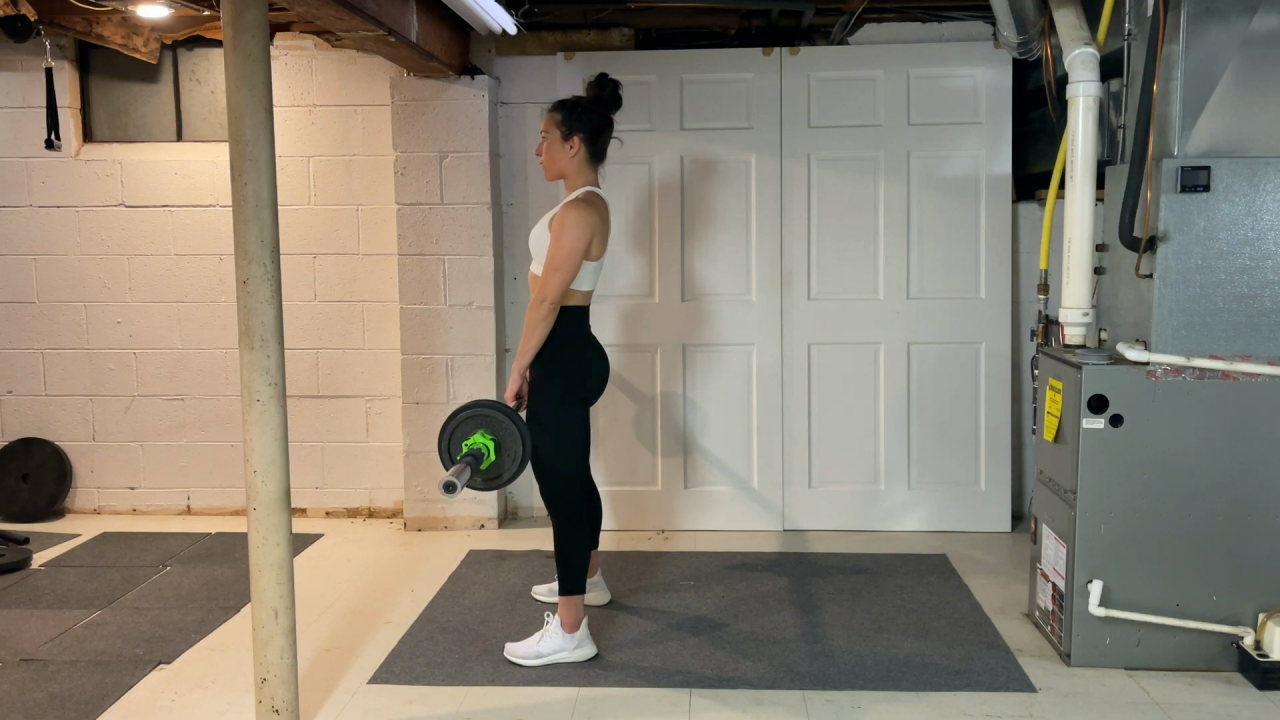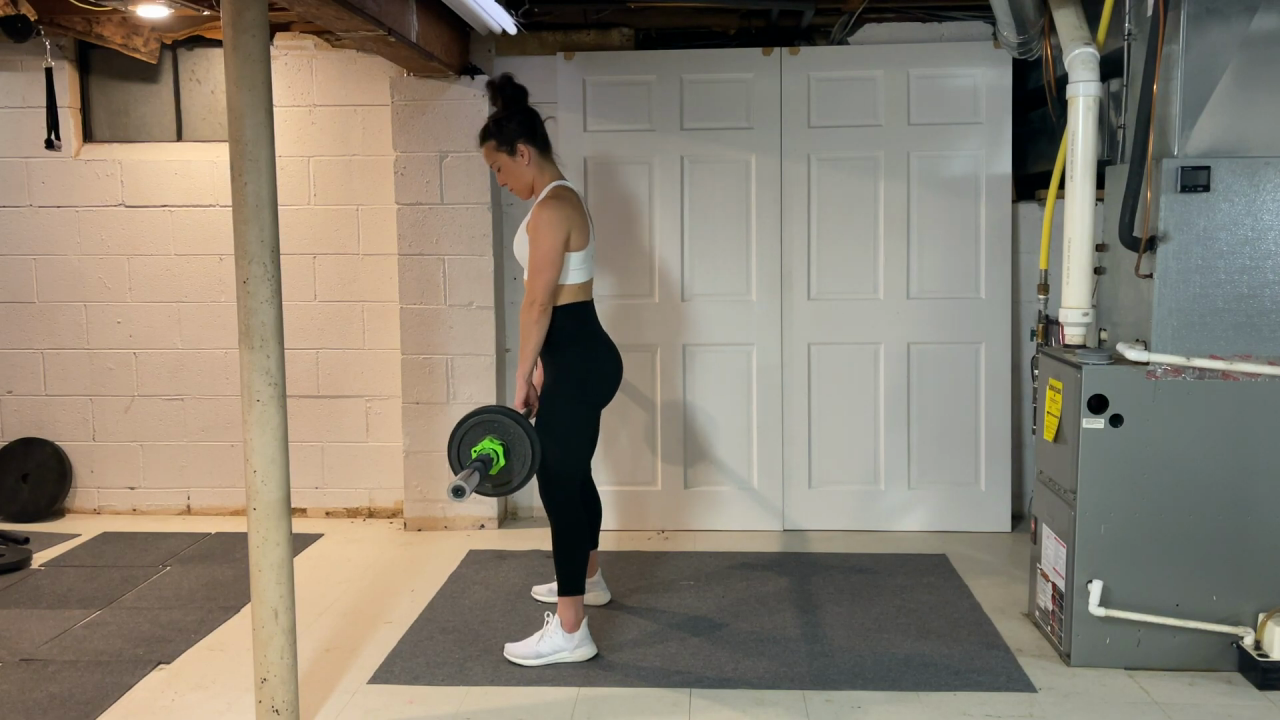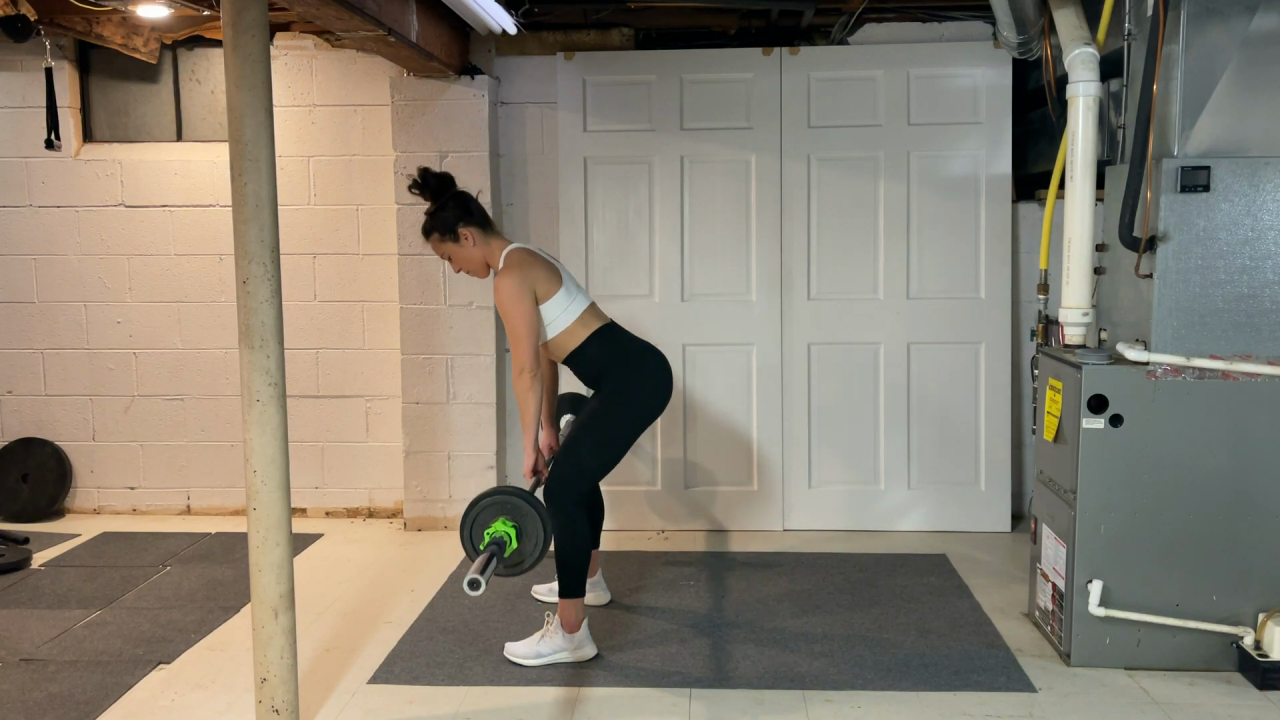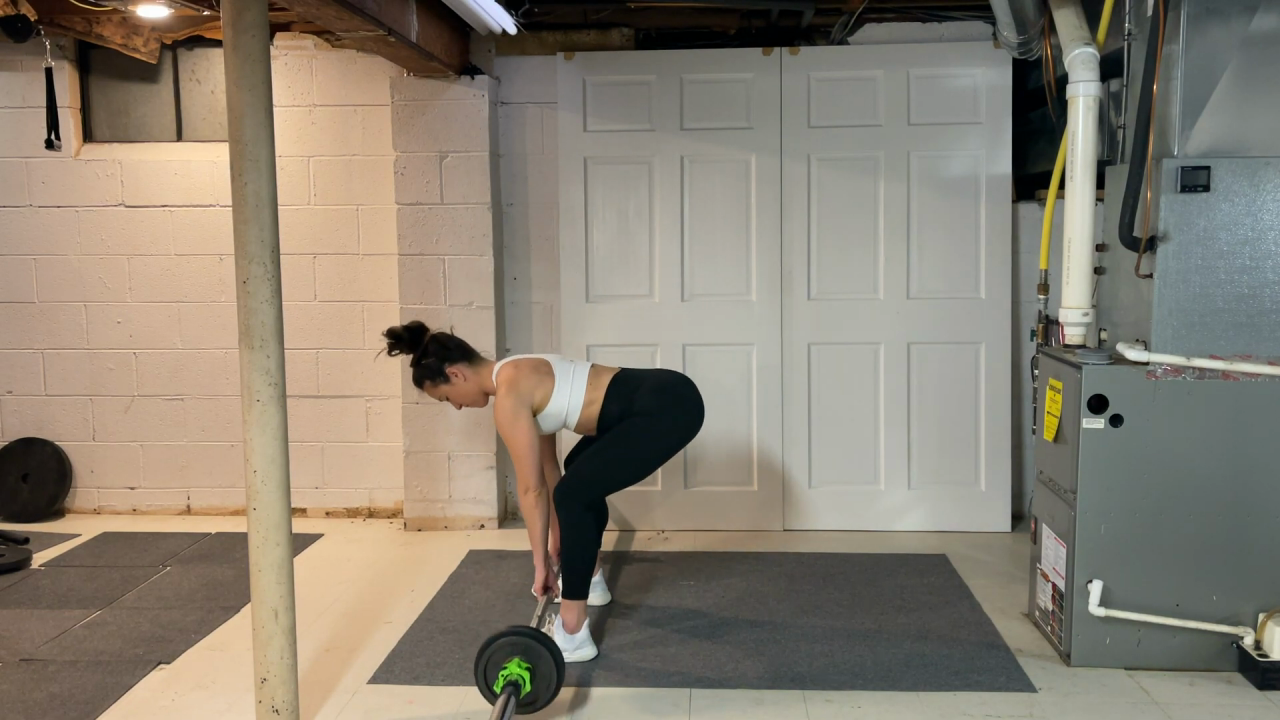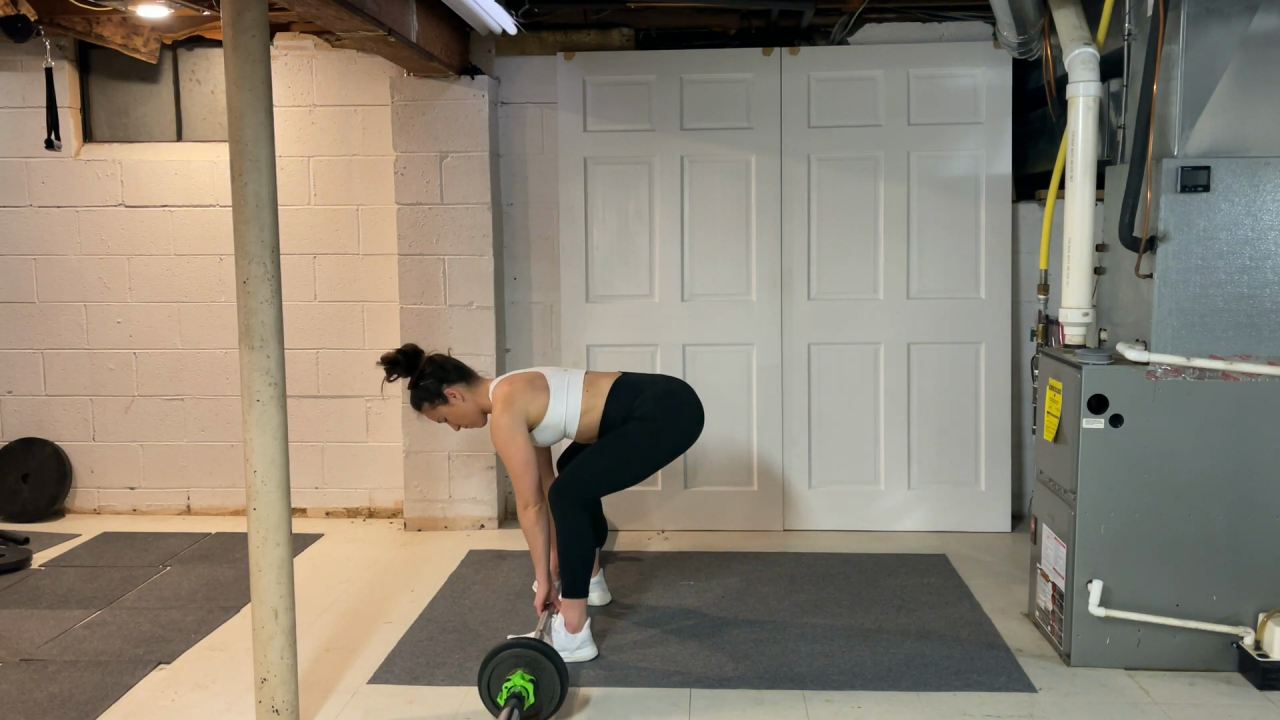
dt=0.7s
person 1, frame 1
left shoulder: (579, 210)
right shoulder: (583, 204)
left elbow: (547, 300)
left wrist: (517, 372)
right wrist: (533, 365)
left hip: (563, 361)
right hip: (569, 356)
left knee: (560, 487)
right knee: (572, 477)
left ankle: (570, 632)
right ankle: (587, 579)
person 1, frame 2
left shoulder: (551, 207)
right shoulder: (560, 201)
left elbow: (538, 302)
left wrist: (523, 377)
right wrist: (543, 368)
left hip: (578, 362)
right hip: (582, 356)
left knee: (559, 484)
right knee: (572, 475)
left ankle: (570, 632)
right ankle: (588, 578)
person 1, frame 3
left shoulder: (510, 276)
right shoulder: (524, 261)
left elbow: (526, 371)
right elbow: (545, 355)
left wrist: (530, 446)
right wrist: (548, 427)
left hip: (633, 380)
right hip: (636, 372)
left knee: (563, 486)
right knee: (577, 471)
left ankle: (571, 634)
right ankle: (588, 578)
person 1, frame 4
left shoulder: (508, 395)
right shoulder: (517, 377)
left elbow: (531, 489)
right elbow: (547, 466)
left wrist: (541, 564)
right wrist: (556, 532)
left hip: (667, 409)
right hip: (662, 398)
left knee: (573, 494)
right knee: (579, 472)
left ankle: (572, 635)
right ankle: (590, 579)
person 1, frame 5
left shoulder: (505, 410)
right shoulder: (514, 395)
left elbow: (530, 503)
right elbow: (544, 480)
left wrist: (543, 578)
right wrist: (557, 553)
left hip: (667, 414)
right hip: (658, 402)
left knee: (569, 493)
right knee: (575, 472)
left ankle: (574, 635)
right ankle: (590, 579)
